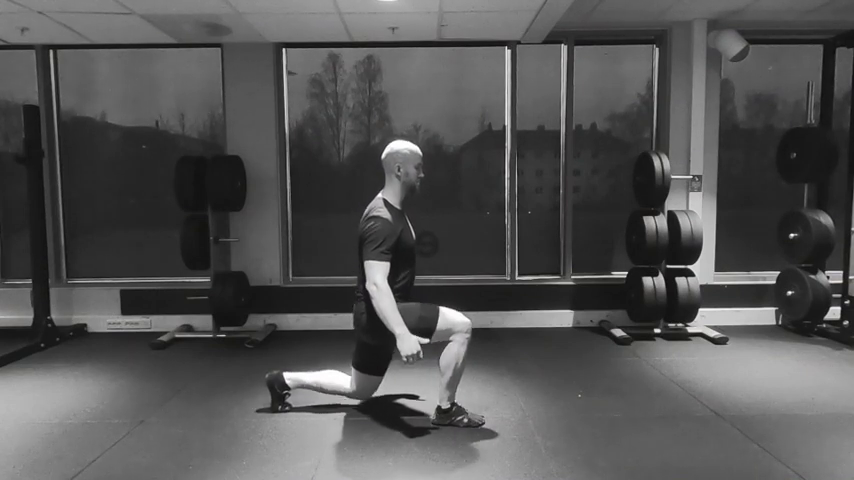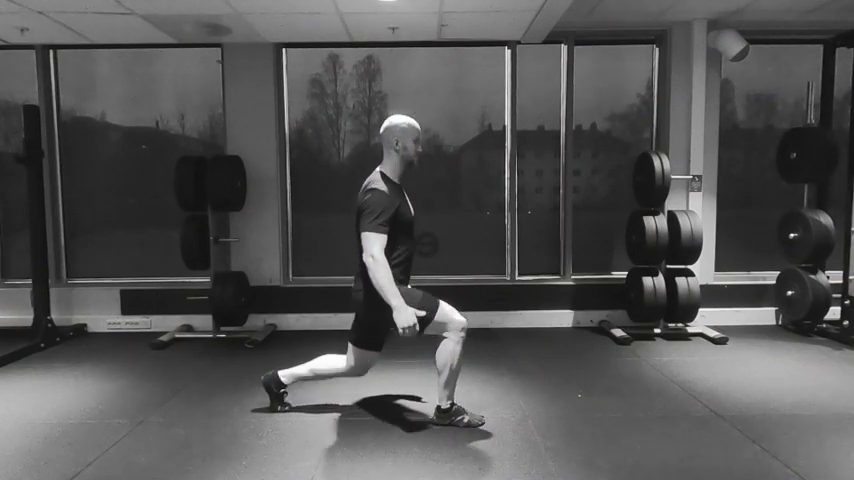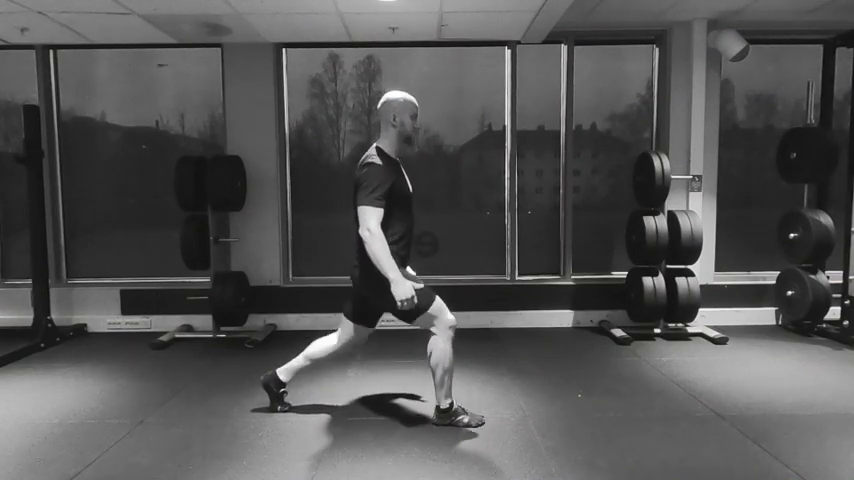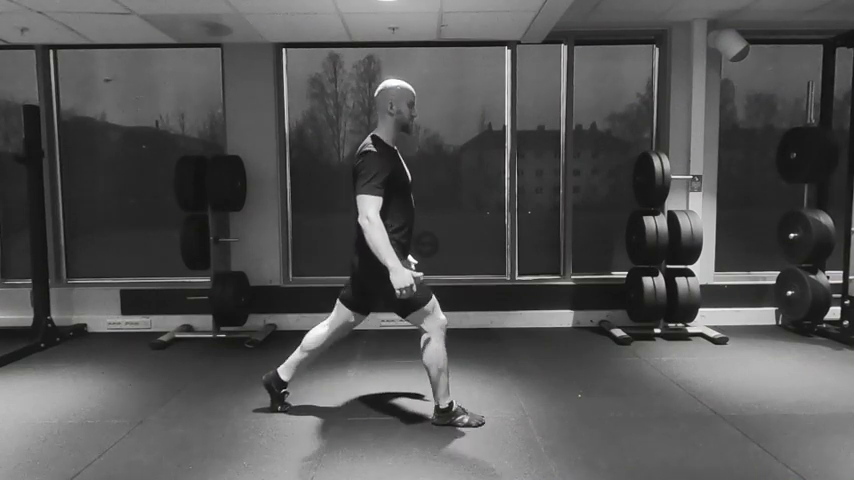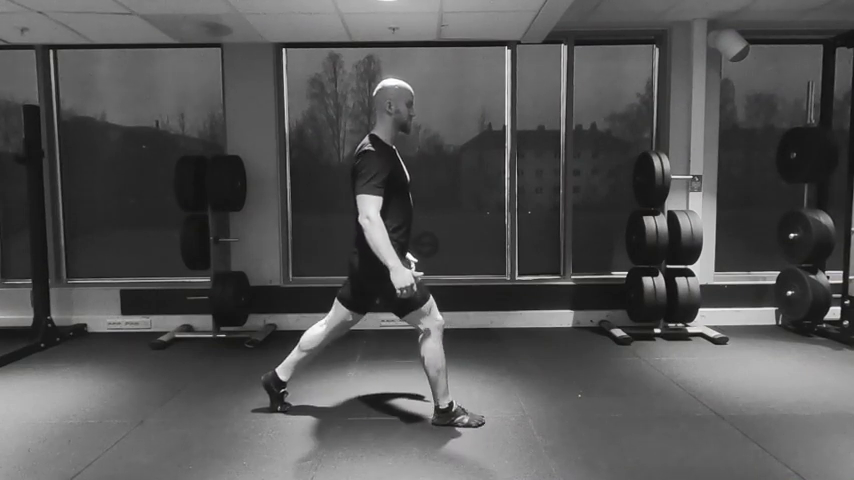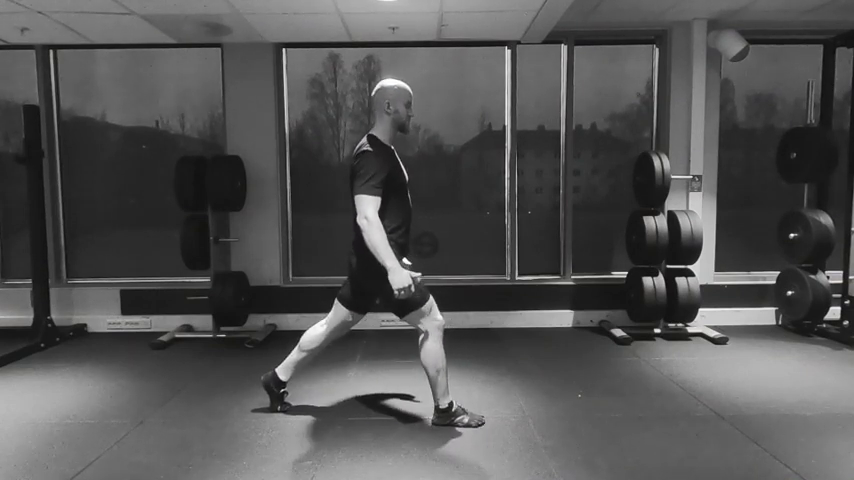
dt=0.2s
person 1, frame 1
left shoulder: (391, 211)
right shoulder: (382, 221)
right elbow: (375, 285)
left wrist: (400, 327)
right wrist: (403, 335)
left hip: (378, 316)
right hip: (381, 316)
left knee: (358, 388)
right knee: (461, 327)
left ankle: (284, 380)
right ankle: (446, 410)
person 1, frame 2
left shoulder: (390, 186)
right shoulder: (380, 193)
right elbow: (372, 256)
left wrist: (400, 297)
right wrist: (399, 306)
left hip: (379, 294)
right hip: (381, 294)
left knee: (354, 365)
right knee: (455, 325)
left ankle: (280, 379)
right ankle: (446, 409)
person 1, frame 3
left shoulder: (388, 162)
right shoulder: (376, 167)
right elbow: (369, 229)
left wrist: (401, 268)
right wrist: (397, 279)
left hip: (377, 272)
right hip: (380, 273)
left knee: (346, 339)
right knee: (444, 324)
left ankle: (279, 377)
right ankle: (445, 409)
person 1, frame 4
left shoulder: (386, 151)
right shoulder: (375, 155)
right elbow: (368, 217)
left wrist: (401, 256)
right wrist: (396, 268)
left hip: (376, 261)
right hip: (381, 263)
left knee: (337, 324)
right knee: (435, 324)
left ankle: (279, 378)
right ankle: (445, 409)
person 1, frame 5
left shoulder: (383, 151)
right shoulder: (374, 155)
right elbow: (368, 217)
left wrist: (401, 255)
right wrist: (396, 267)
left hip: (373, 261)
right hip: (379, 263)
left knee: (335, 323)
right knee: (432, 324)
left ankle: (278, 378)
right ankle: (445, 409)
person 1, frame 6
left shoulder: (381, 151)
right shoulder: (372, 156)
right elbow: (366, 218)
left wrist: (396, 258)
right wrist: (394, 268)
left hip: (372, 260)
right hip: (379, 263)
left knee: (335, 324)
right knee: (432, 325)
left ankle: (278, 378)
right ankle: (445, 409)
